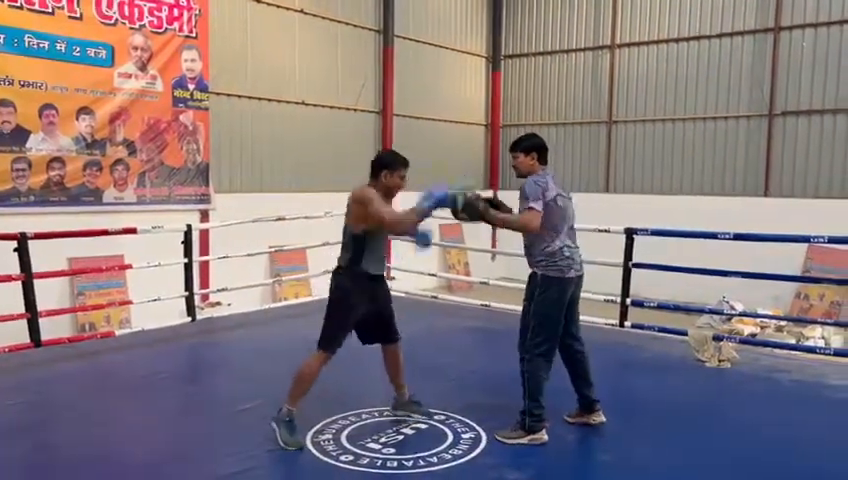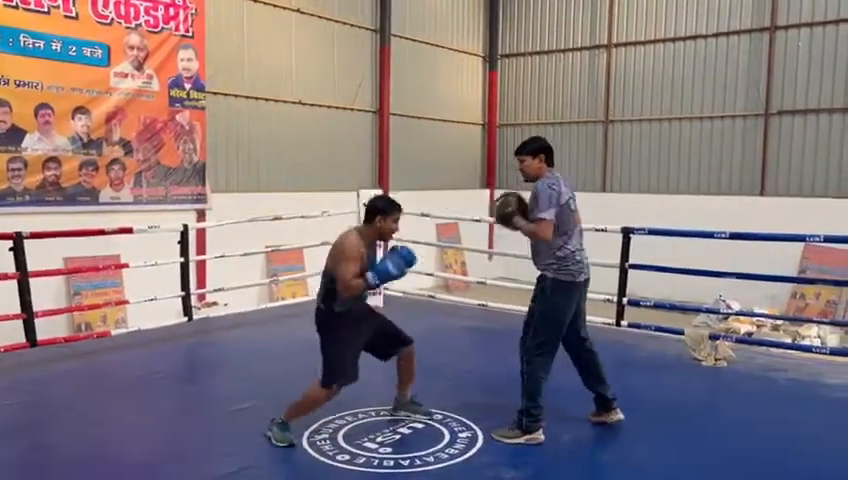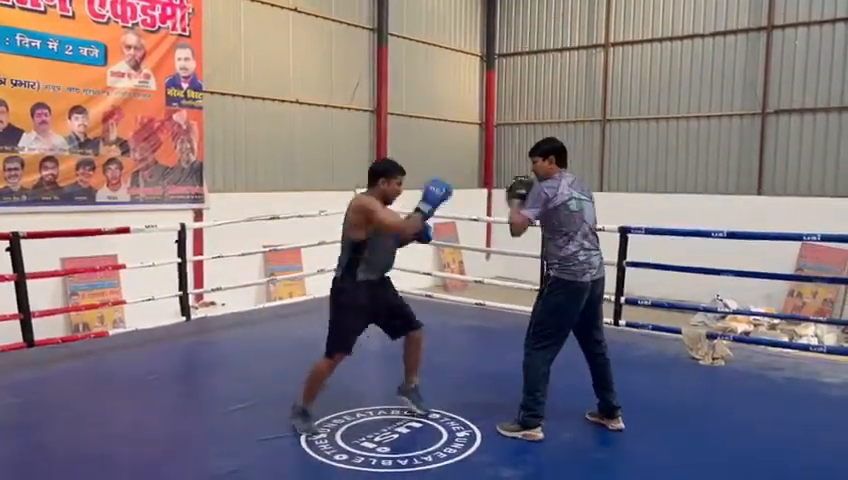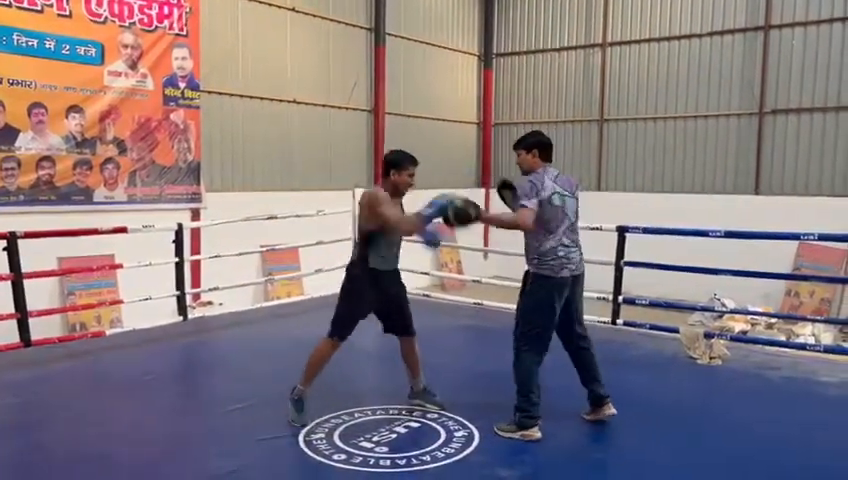
dt=0.4s
person 1, frame 1
left shoulder: (534, 183)
right shoulder: (553, 184)
left elbow: (531, 223)
left wrist: (490, 215)
right wrist: (497, 214)
left hip: (550, 274)
right hip: (571, 271)
left knee: (534, 349)
right knee: (570, 341)
left ankle: (533, 425)
right ankle: (590, 407)
person 1, frame 2
left shoulder: (545, 187)
right shoulder: (562, 186)
left elbow: (544, 234)
left wrist: (518, 222)
right wrist: (526, 219)
left hip: (558, 278)
right hip: (577, 274)
left knee: (535, 349)
right knee: (578, 342)
left ankle: (530, 425)
right ankle: (607, 406)
person 1, frame 3
left shoulder: (545, 189)
right shoulder: (582, 189)
left elbow: (517, 228)
left wrist: (515, 202)
left hip: (565, 278)
right hip: (594, 275)
left knee: (538, 347)
right knee: (594, 343)
left ankle: (530, 422)
right ankle: (610, 412)
person 1, frame 4
left shoulder: (531, 182)
right shoulder: (568, 183)
left elbow: (525, 221)
left wrist: (482, 217)
right wrist: (512, 202)
left hip: (546, 273)
right hip: (573, 270)
left knee: (528, 346)
right knee: (576, 336)
left ankle: (527, 422)
right ankle: (600, 401)
person 2, frame 1
left shoulder: (376, 198)
right shoulder: (365, 195)
left elbow: (392, 225)
right elbow: (396, 225)
left wrist: (415, 232)
right wrist: (430, 202)
left hip: (370, 281)
right hip: (351, 282)
left knee: (391, 341)
right knee: (326, 351)
left ankle: (402, 399)
right ankle: (285, 416)
person 2, frame 2
left shoulder: (372, 241)
right shoulder: (351, 244)
right elbow: (347, 289)
left wrist: (394, 263)
right wrist: (378, 274)
left hip: (359, 311)
right hip: (335, 319)
left knee: (406, 347)
right knee: (332, 387)
left ankle: (403, 402)
right ankle: (280, 423)
person 2, frame 3
left shoulder: (378, 207)
right shoulder: (365, 205)
left elbow: (395, 238)
right elbow: (404, 229)
left wrist: (418, 232)
right wrist: (427, 205)
left hip: (377, 284)
right hip: (351, 288)
left knee: (413, 330)
right knee: (335, 356)
left ankle: (409, 388)
right ankle: (301, 410)
person 2, frame 4
left shoulder: (393, 198)
right shoulder: (375, 196)
right elbow: (401, 227)
left wrist: (424, 229)
right wrist: (429, 211)
left hip: (388, 275)
right hip: (363, 276)
left knee: (407, 334)
right knee: (335, 339)
left ankle: (418, 389)
right ankle: (298, 394)
